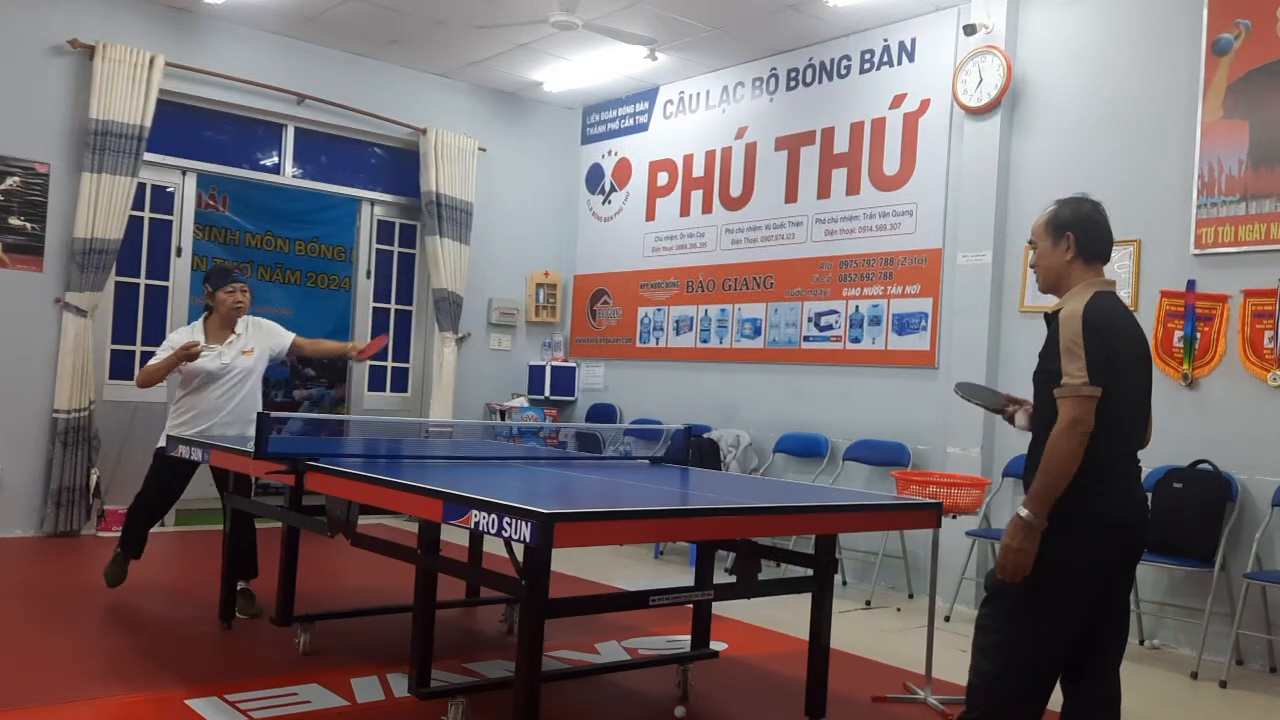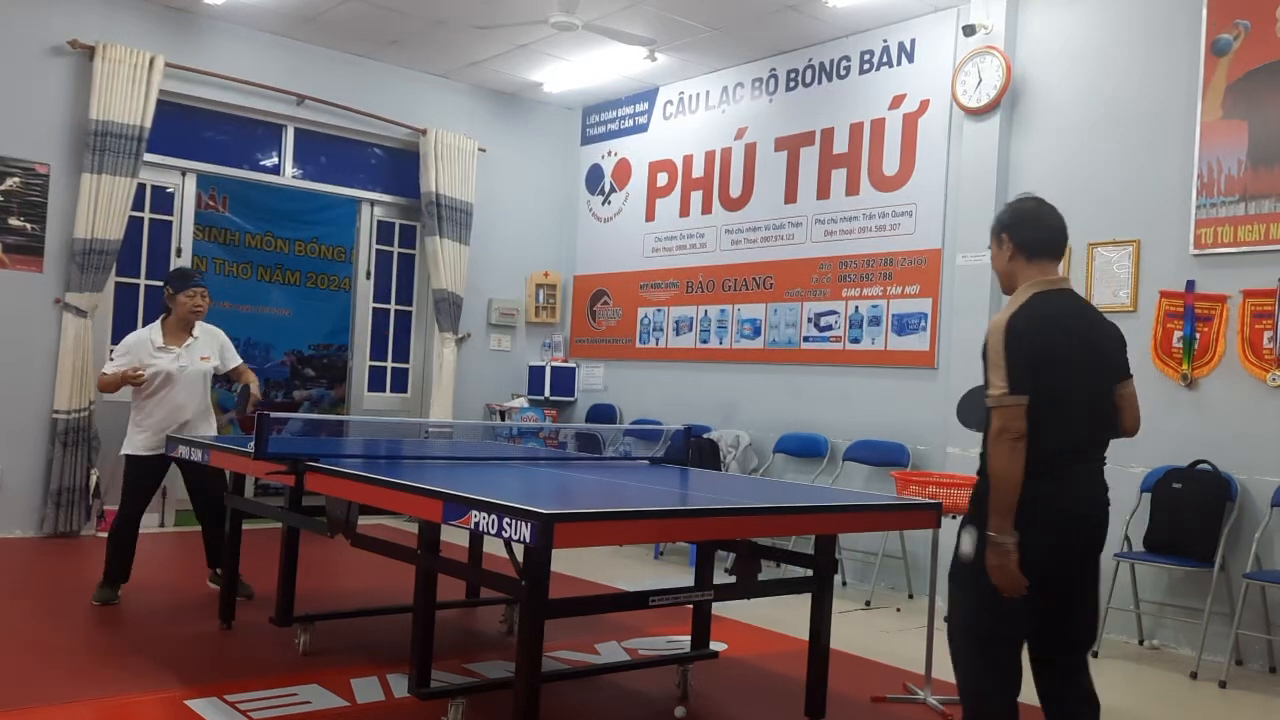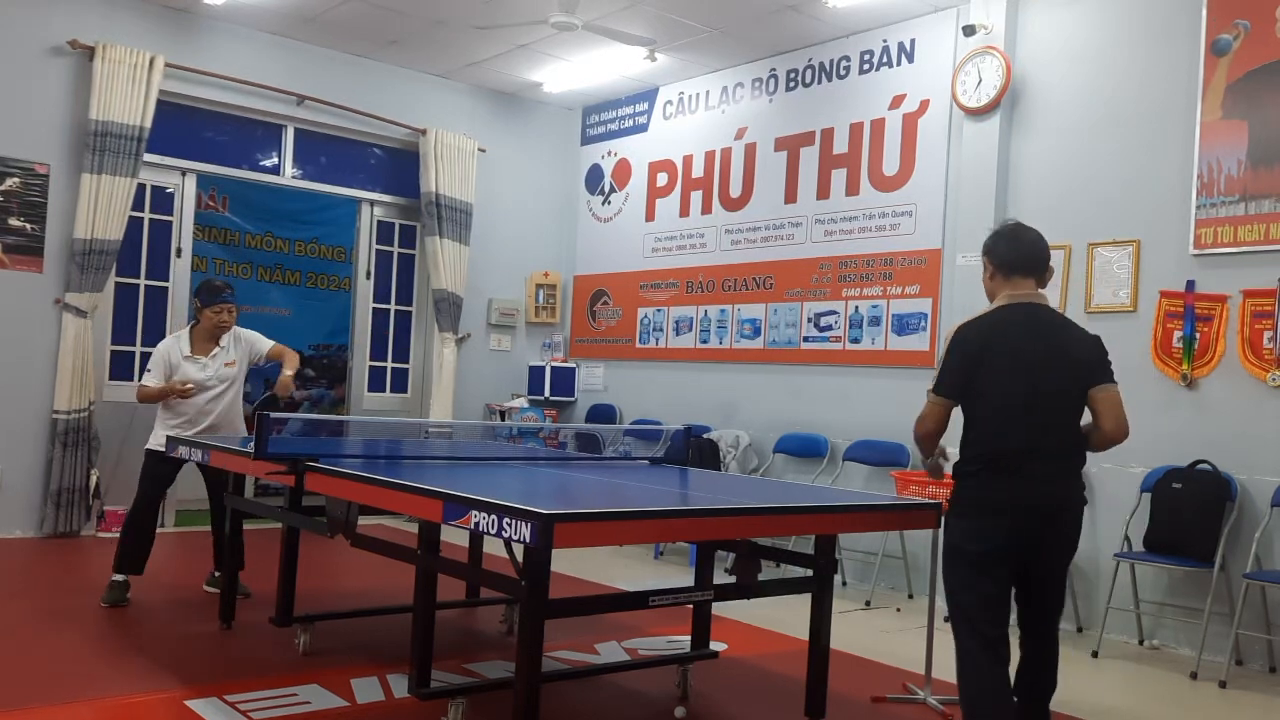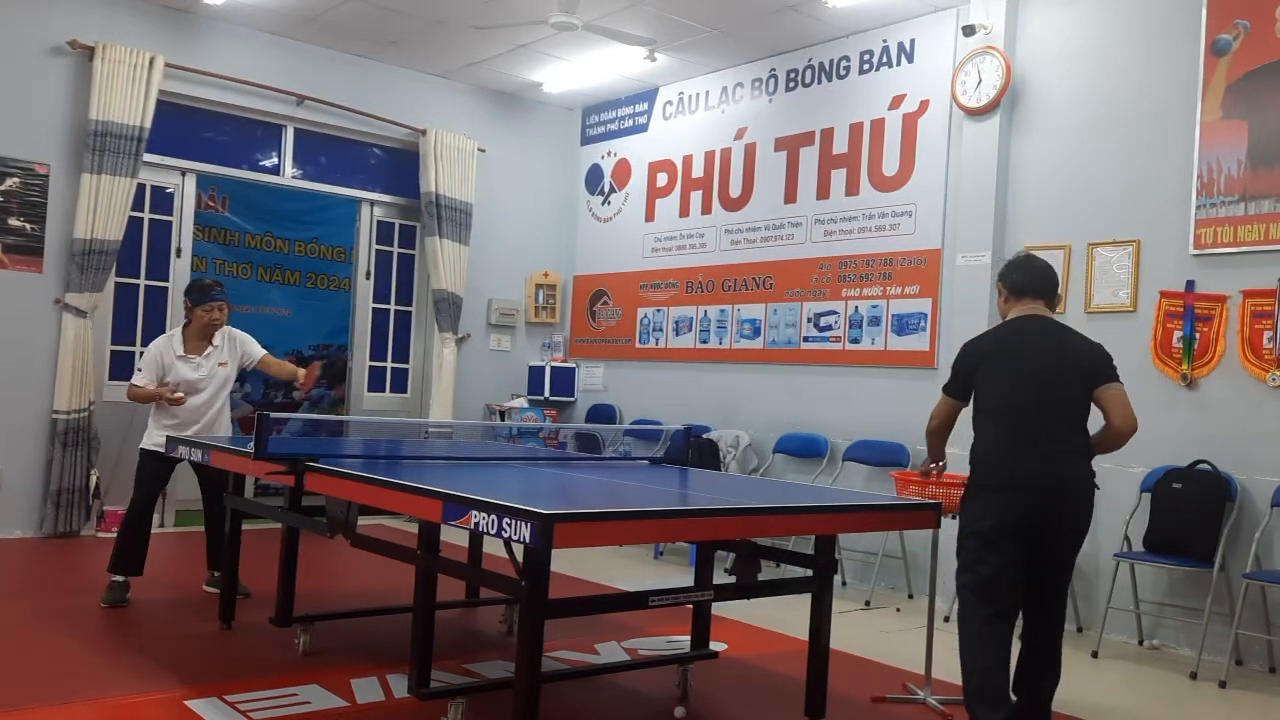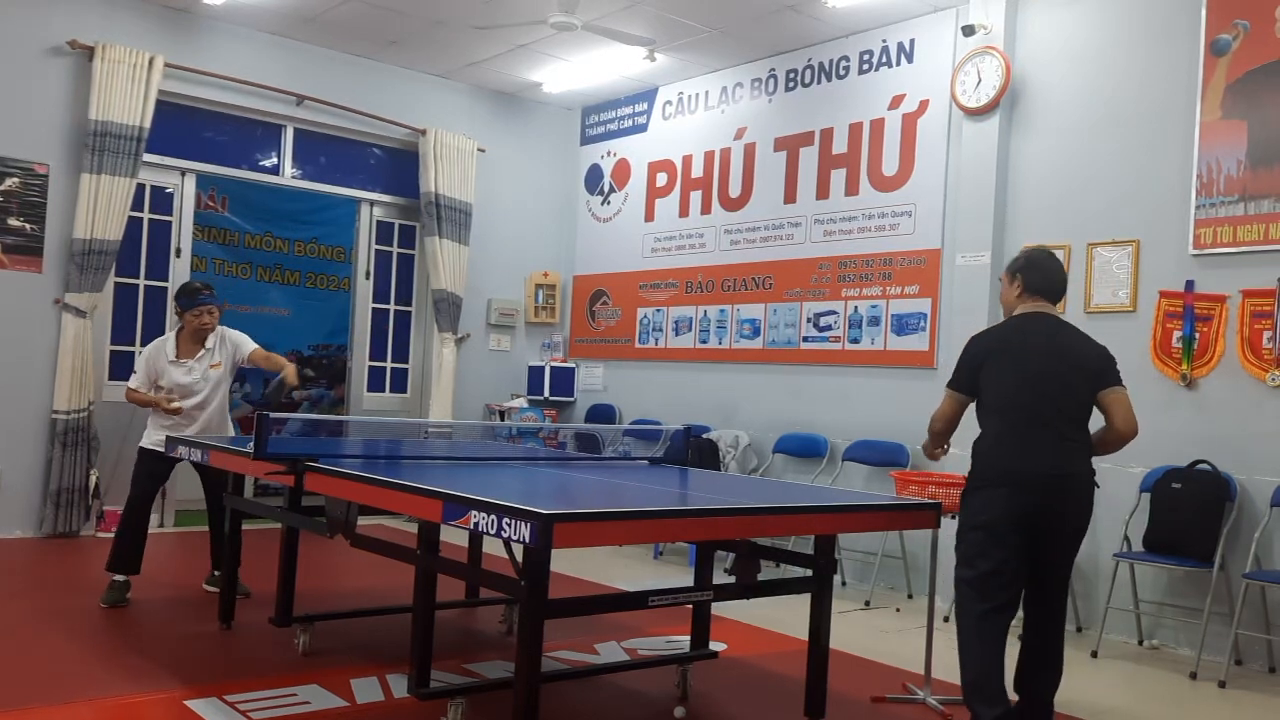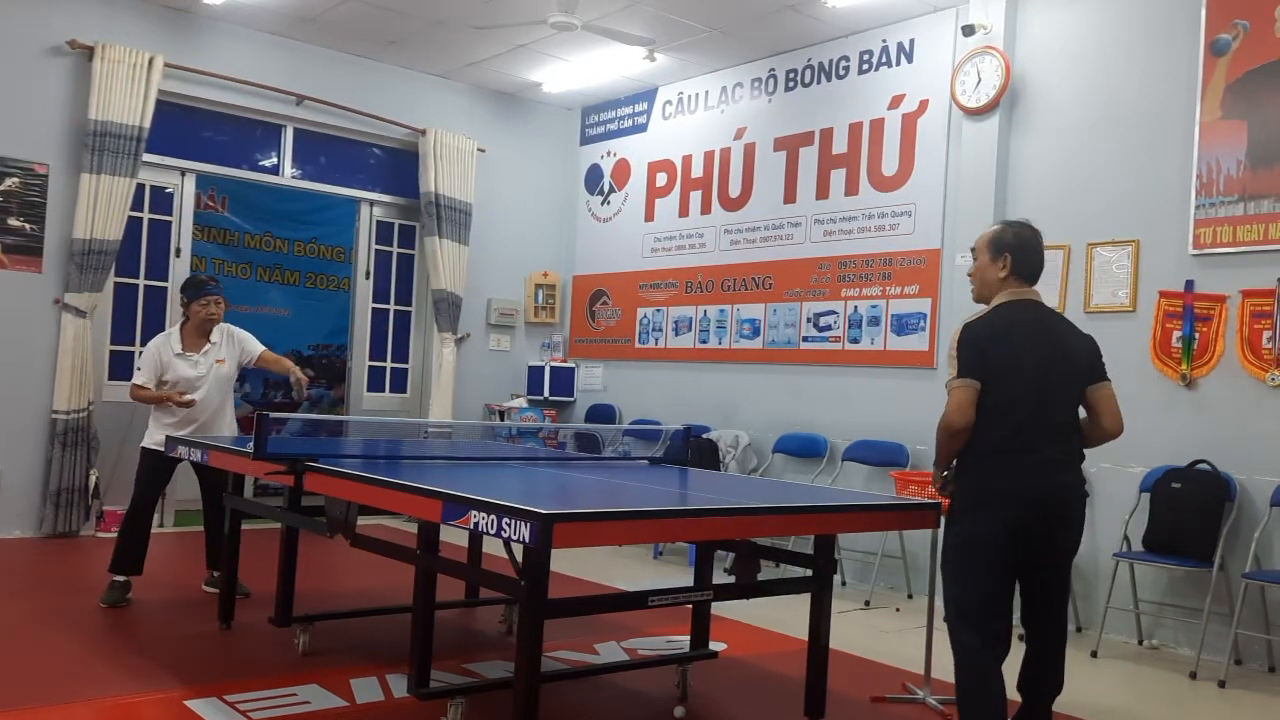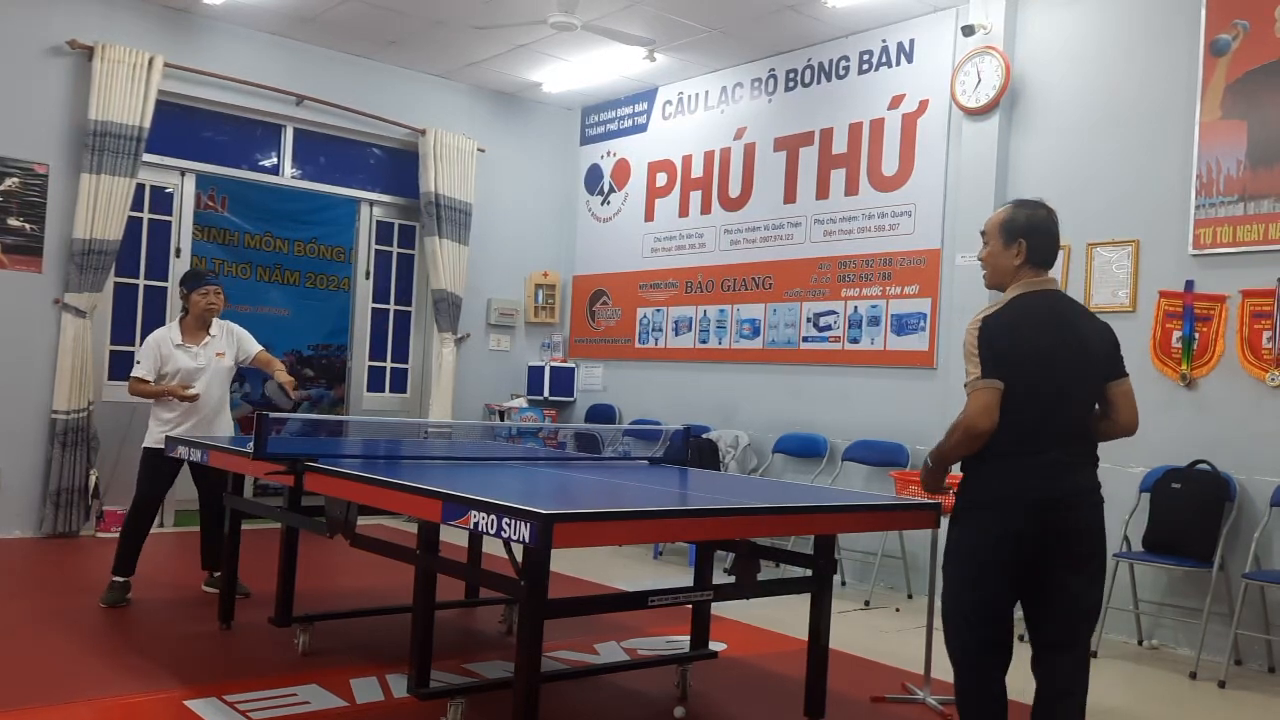
dt=0.5s
person 1, frame 1
left shoulder: (1078, 316)
right shoulder: (1126, 322)
left elbow: (1076, 426)
left wrist: (1027, 518)
right wrist: (1042, 416)
left hip: (1075, 522)
right hip: (1120, 518)
left knee: (1006, 664)
right knee: (1092, 669)
person 1, frame 2
left shoulder: (1013, 323)
right shoulder: (1102, 328)
left elbow: (1008, 434)
right elbow: (1126, 421)
left wrist: (999, 536)
left hip: (1025, 517)
right hip: (1084, 511)
left knee: (985, 657)
right knee: (1066, 663)
person 1, frame 3
left shoulder: (971, 336)
right shoulder: (1083, 342)
left elbow: (930, 426)
right elbow: (1113, 429)
left wrist: (931, 457)
left hip: (984, 508)
right hip: (1058, 508)
left knee: (982, 643)
right knee: (1041, 631)
person 1, frame 4
left shoulder: (981, 347)
right shoulder: (1087, 351)
left elbow: (939, 422)
right elbow: (1123, 424)
left wrist: (934, 458)
left hip: (997, 494)
right hip: (1067, 496)
left knee: (985, 616)
right knee: (1046, 613)
person 1, frame 5
left shoulder: (987, 342)
right shoulder: (1091, 351)
left elbow: (944, 420)
right elbow: (1124, 428)
left wrist: (934, 444)
left hip: (999, 489)
right hip: (1067, 493)
left knee: (983, 610)
right knee: (1046, 609)
person 1, frame 6
left shoulder: (978, 332)
right shoulder: (1077, 338)
left elbow: (958, 419)
right elbow: (1108, 425)
left wrist: (941, 467)
left hip: (990, 497)
right hip: (1060, 497)
left knee: (978, 631)
right knee: (1046, 622)
person 1, frame 7
left shoulder: (994, 325)
right shoulder: (1095, 328)
left elbow: (980, 421)
right elbow: (1123, 420)
left wrist: (936, 463)
left hip: (997, 503)
right hip: (1074, 504)
left knee: (978, 641)
right knee: (1064, 651)
person 2, frame 1
left shoulder: (261, 331)
right shoulder: (184, 337)
left elbow: (308, 346)
right elbow: (143, 380)
left wrist: (349, 349)
right wrist: (177, 358)
left hip: (236, 441)
right hip: (183, 437)
left knee: (241, 513)
right knee: (150, 503)
left ankle: (241, 585)
right ankle: (123, 554)
person 2, frame 2
left shoulder: (214, 338)
right shoulder: (138, 342)
left elbow: (241, 371)
right elbow: (103, 384)
left wrist: (252, 384)
right wrist: (123, 378)
left hip: (200, 440)
right hip: (148, 443)
left knee: (216, 507)
right knee: (130, 512)
left ankle: (223, 572)
right ankle: (111, 580)
person 2, frame 3
left shoulder: (243, 340)
right shoulder: (169, 348)
left elbow: (287, 354)
right elbow: (143, 394)
left wrist: (287, 373)
right wrist: (169, 390)
left hip: (222, 440)
right hip: (171, 437)
left knee: (227, 507)
right knee: (144, 505)
left ankle: (221, 573)
right ankle: (121, 577)
person 2, frame 4
left shoulder: (235, 340)
right shoulder: (161, 347)
left elbow: (270, 364)
right elbow: (134, 392)
left wrist: (295, 372)
right wrist: (160, 394)
left hip: (213, 441)
right hip: (164, 440)
left knee: (221, 506)
right knee: (141, 505)
left ankle: (218, 573)
right ankle: (119, 578)
person 2, frame 5
left shoulder: (229, 340)
right shoulder: (155, 351)
left elbow: (262, 357)
right elbow: (133, 393)
left wrist: (286, 367)
right wrist: (157, 402)
left hip: (214, 440)
right hip: (163, 439)
left knee: (224, 504)
right knee: (138, 502)
left ankle: (220, 573)
right ankle: (120, 577)
person 2, frame 6
left shoulder: (233, 338)
right shoulder: (160, 346)
left elbow: (270, 359)
right elbow: (137, 392)
left wrist: (292, 370)
right wrist: (167, 397)
left hip: (215, 439)
right hip: (164, 439)
left knee: (220, 506)
right knee: (141, 504)
left ankle: (217, 573)
right ankle: (120, 578)
person 2, frame 7
left shoulder: (232, 334)
right shoulder: (159, 339)
left elbow: (265, 360)
right elbow: (135, 386)
left wrist: (280, 372)
right wrist: (169, 390)
left hip: (214, 439)
right hip: (166, 438)
left knee: (217, 505)
right knee: (144, 505)
left ankle: (216, 573)
right ankle: (120, 578)
